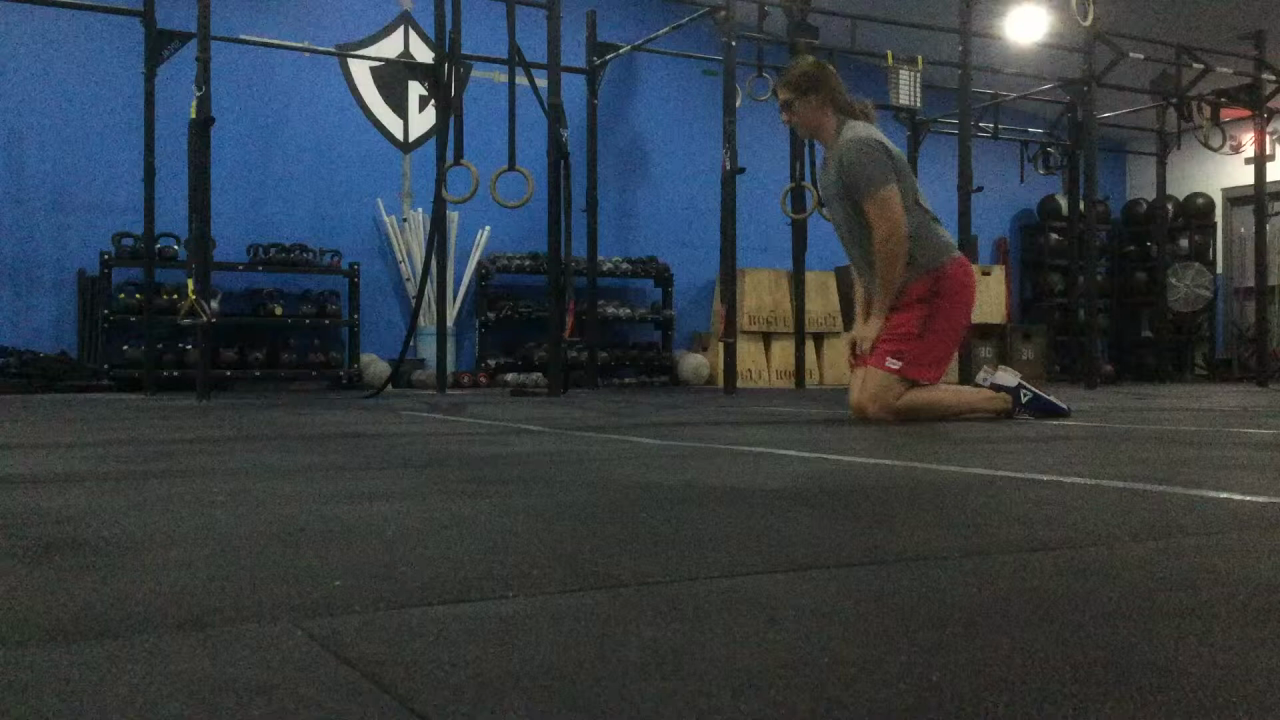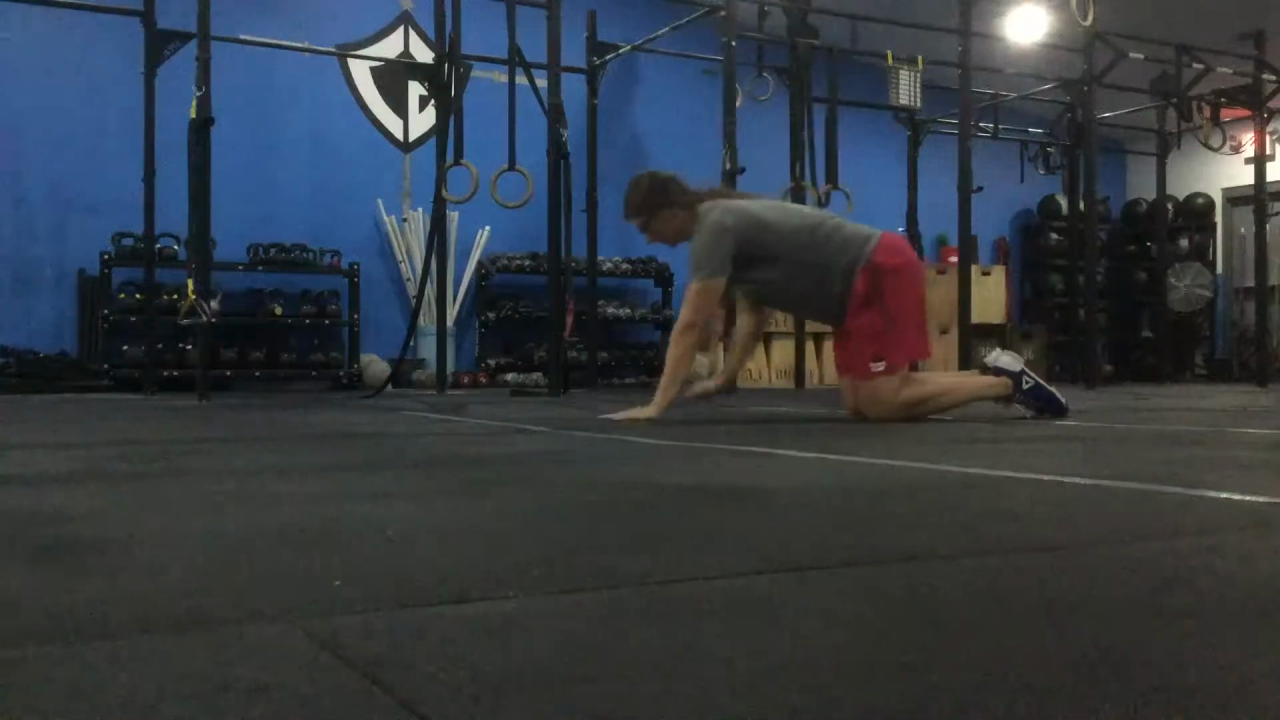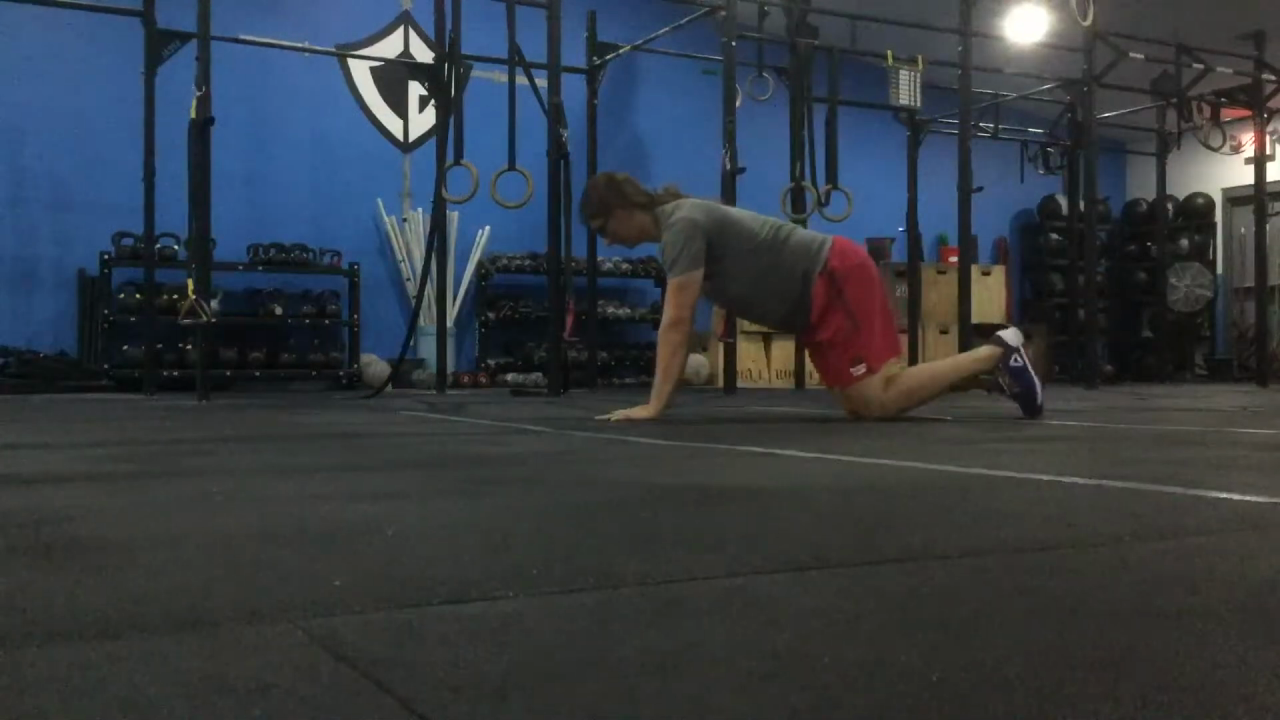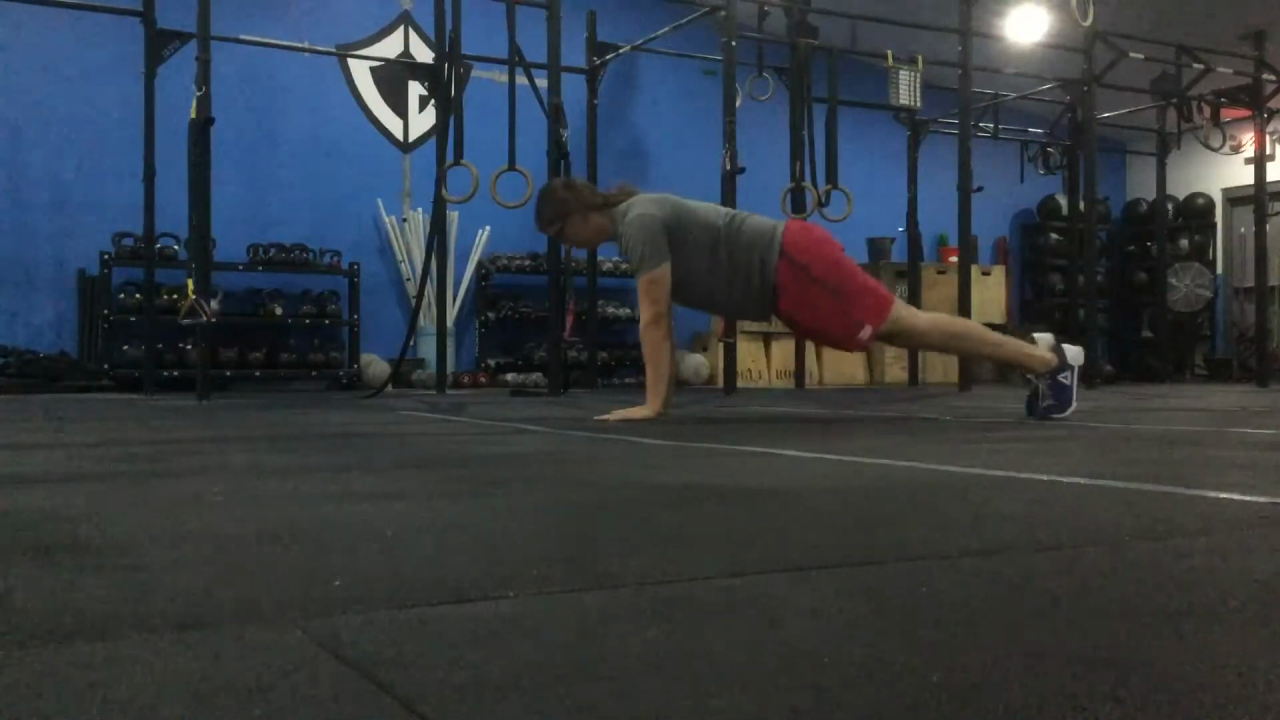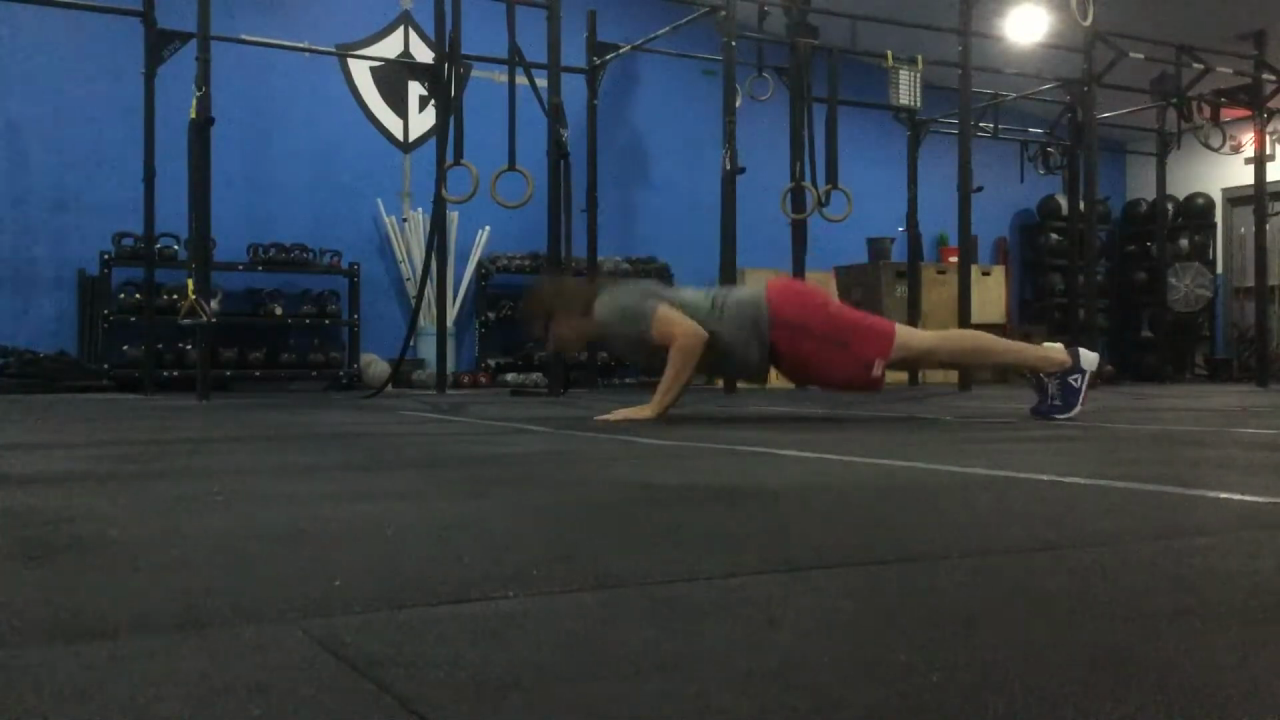
dt=1s
person 1, frame 1
left shoulder: (857, 146)
right shoulder: (837, 156)
left elbow: (891, 234)
left wrist: (877, 316)
right wrist: (861, 320)
left hip: (934, 284)
right hip: (912, 288)
left knee: (877, 404)
right knee: (861, 402)
left ankle: (1006, 397)
right ankle: (991, 387)
person 1, frame 2
left shoulder: (714, 228)
right shoulder: (725, 225)
left elbow: (690, 324)
right elbow: (753, 314)
left wrist: (657, 405)
right wrist: (727, 375)
left hip: (882, 270)
right hip: (865, 279)
left knee: (881, 403)
right knee: (860, 401)
left ankle: (1008, 383)
right ankle: (998, 375)
person 1, frame 3
left shoulder: (681, 225)
right shoulder: (682, 225)
left elbow: (676, 323)
right elbow: (683, 322)
left wrist: (654, 405)
right wrist: (662, 397)
left hip: (837, 276)
right hip: (823, 290)
left knee: (877, 401)
right knee: (863, 401)
left ankle: (997, 352)
right ankle: (989, 364)
person 1, frame 4
left shoulder: (638, 223)
right shoulder: (637, 220)
left elbow: (654, 320)
right elbow: (661, 320)
left wrist: (652, 404)
right wrist: (662, 396)
left hip: (795, 261)
right hip: (787, 273)
left knee: (911, 326)
right knee: (900, 330)
left ankle: (1050, 361)
right ankle: (1029, 350)
person 1, frame 5
left shoulder: (614, 316)
right shoulder: (613, 303)
left elbow: (693, 335)
left wrist: (655, 406)
right wrist: (663, 397)
left hip: (782, 322)
right hip: (773, 316)
left knee: (918, 346)
right knee: (913, 349)
left ankle: (1061, 361)
right ankle: (1044, 355)
